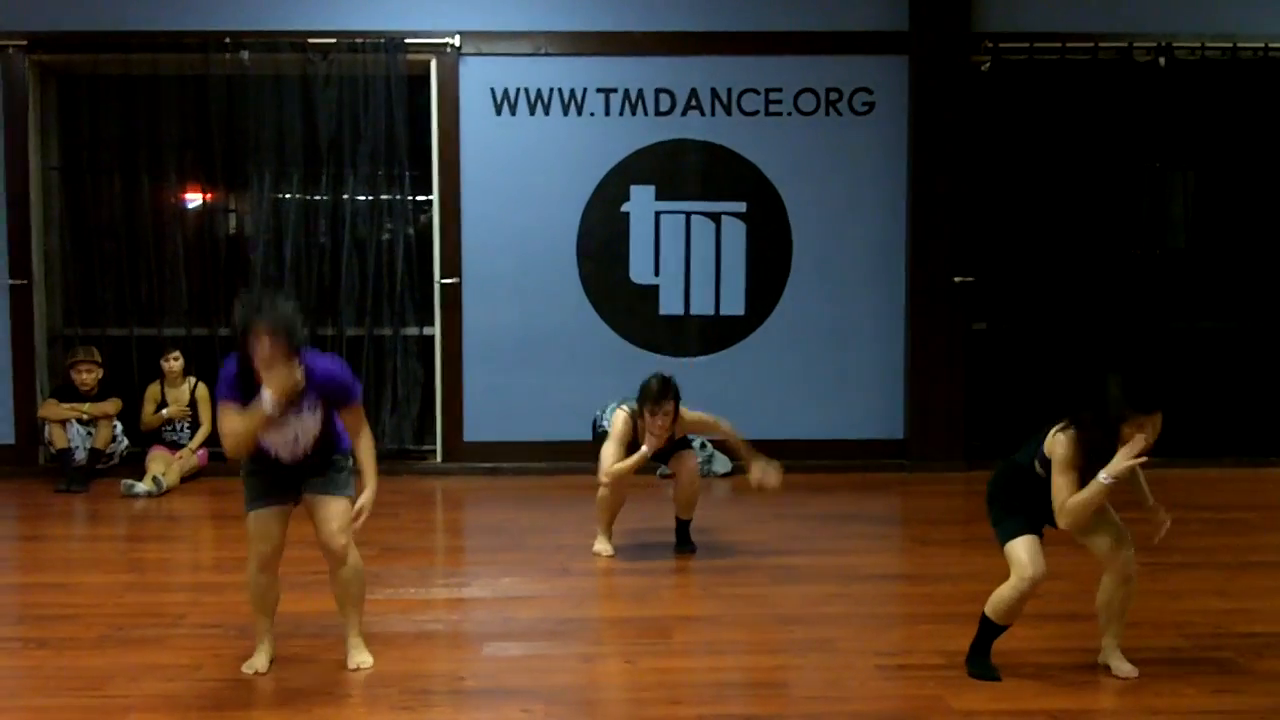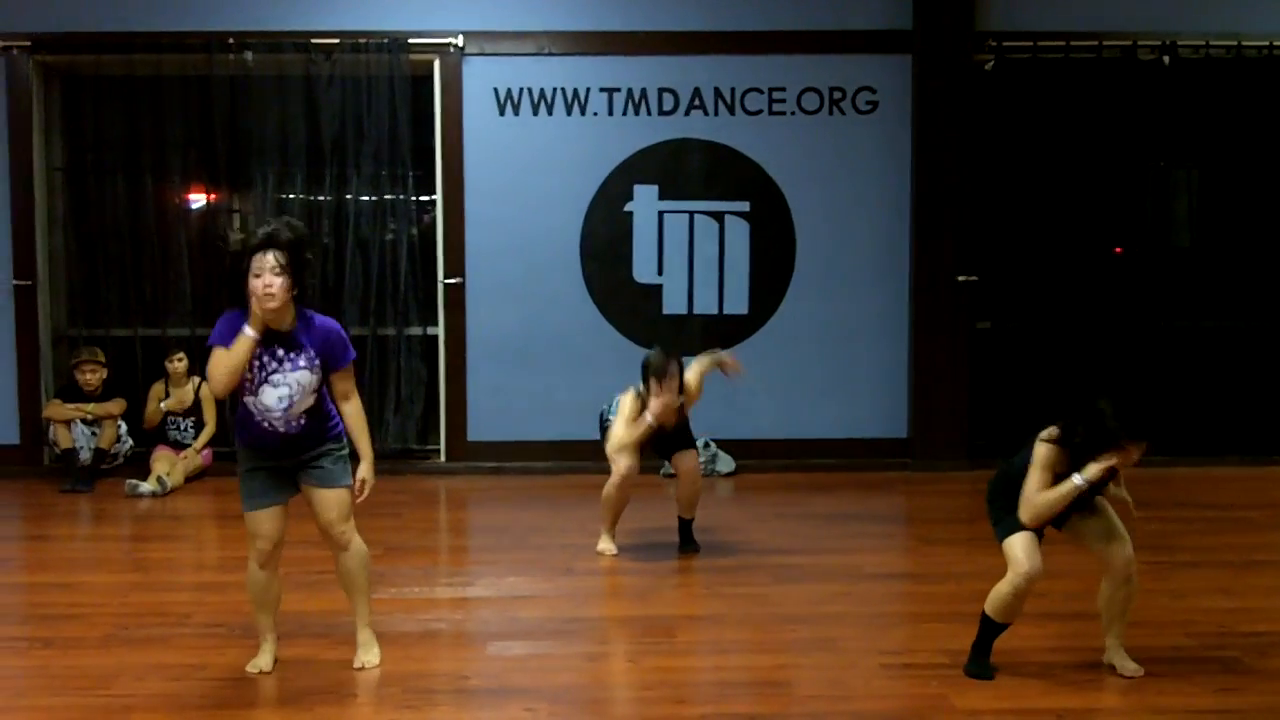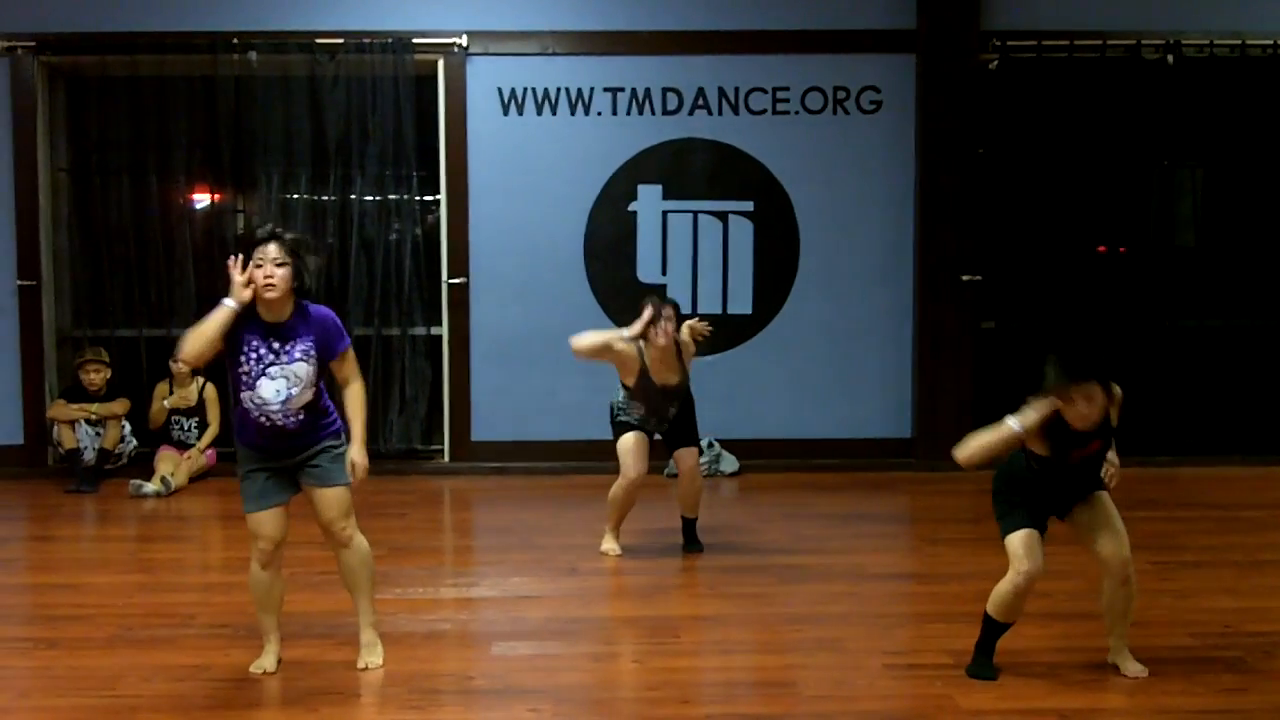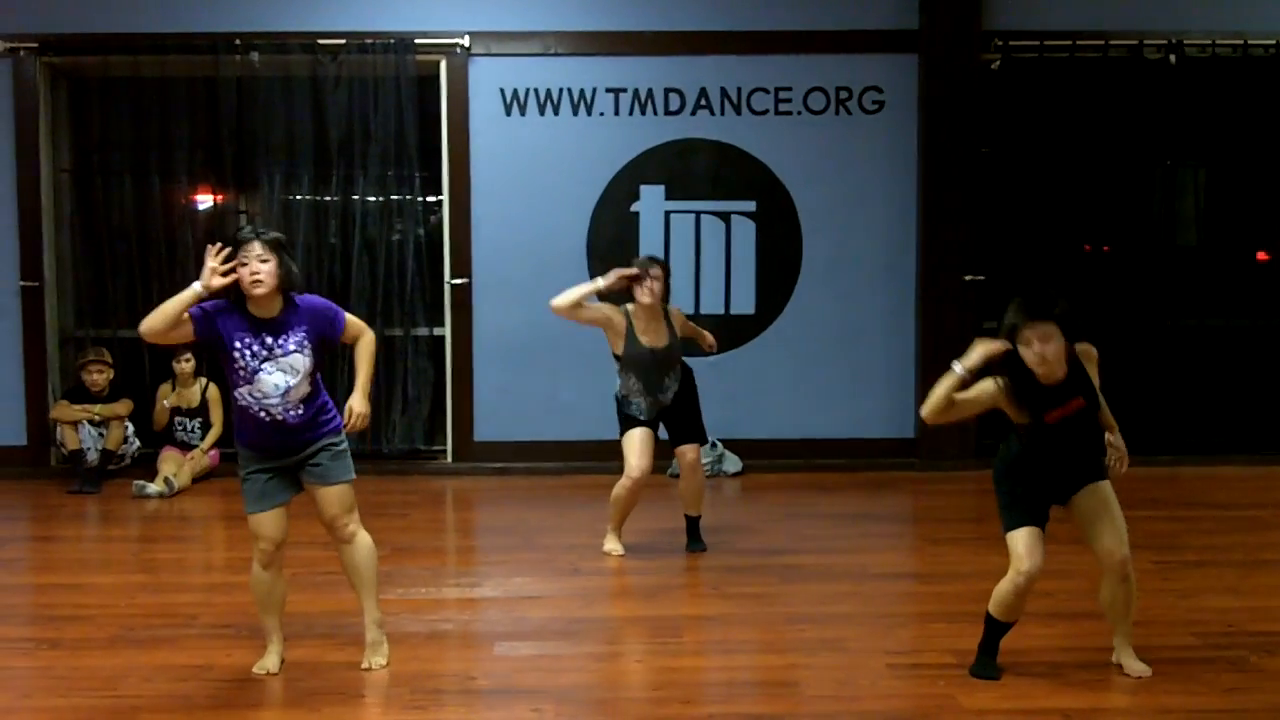
dt=0.2s
person 1, frame 1
left shoulder: (328, 372)
right shoulder: (236, 376)
left elbow: (359, 429)
right elbow: (233, 445)
left wrist: (369, 487)
right wrist: (267, 403)
left hip: (325, 463)
right hip: (267, 469)
left knee: (338, 544)
right knee: (263, 553)
left ankle: (355, 639)
right ankle: (263, 644)
person 1, frame 2
left shoulder: (324, 332)
right shoulder: (234, 325)
left elbow: (347, 397)
right elbow: (220, 385)
left wrist: (366, 459)
right wrist: (255, 328)
left hip: (321, 447)
right hip: (260, 455)
left knee: (340, 534)
right knee: (264, 547)
left ankle: (364, 632)
right ankle: (267, 643)
person 1, frame 3
left shoulder: (320, 322)
right shoulder: (237, 322)
left elbow: (350, 382)
right elbow: (188, 356)
left wrist: (358, 441)
right wrist: (232, 303)
left hip: (319, 443)
right hip: (259, 454)
left knee: (342, 532)
right knee: (266, 547)
left ankle: (368, 632)
right ankle: (270, 644)
person 1, frame 4
left shoulder: (311, 311)
right shoulder: (221, 319)
left elbow: (363, 334)
right elbow: (150, 330)
left wrist: (361, 391)
right wrist: (201, 287)
left hip: (320, 439)
right hip: (259, 453)
left knee: (345, 527)
right knee: (267, 547)
left ankle: (374, 628)
right ankle: (273, 644)
person 2, frame 1
left shoulder: (1129, 436)
right shoulder: (1070, 441)
right elbow: (1067, 520)
left wrist: (1149, 500)
right wrist: (1110, 475)
right hip: (1016, 494)
left knee: (1122, 559)
right knee: (1028, 574)
left ankle: (1110, 647)
right ankle: (978, 650)
person 2, frame 2
left shoulder: (1119, 442)
right shoulder: (1054, 447)
right elbow: (1029, 515)
left wrist: (1116, 485)
right wrist: (1084, 477)
left hip: (1076, 495)
right hip: (1024, 503)
left knee: (1123, 559)
right knee: (1025, 572)
left ankle: (1114, 648)
right ankle: (979, 653)
person 2, frame 3
left shoulder: (1111, 396)
right shoulder: (1034, 424)
right elbow: (965, 455)
left wrist: (1110, 453)
right wrist: (1018, 423)
left hip: (1081, 484)
right hip: (1025, 490)
left knee: (1121, 562)
right knee: (1025, 571)
left ankle: (1119, 649)
right ankle: (982, 653)
person 2, frame 4
left shoulder: (1085, 356)
right shoulder: (1007, 387)
right elbow: (931, 414)
left wrist: (1113, 432)
right wrist: (965, 365)
left hip: (1081, 466)
right hip: (1024, 476)
left knee: (1118, 560)
right knee: (1026, 569)
left ankle: (1123, 648)
right ankle: (985, 651)
person 3, frame 1
left shoulder: (684, 420)
right shoulder: (623, 419)
left elbow: (723, 430)
right elbow: (605, 477)
left wrist: (753, 461)
right wrist: (645, 451)
right hip: (610, 428)
left knee: (690, 471)
right knee: (615, 478)
left ankle: (683, 533)
right ankle: (603, 535)
person 3, frame 2
left shoulder: (688, 391)
right shoulder: (632, 402)
left elbow: (704, 361)
right elbow: (614, 451)
left wrist: (723, 362)
right wrist: (649, 416)
right hip: (621, 422)
left knee: (690, 472)
right knee: (624, 472)
left ankle: (685, 532)
right ankle: (606, 533)
person 3, frame 3
left shoulder: (685, 347)
right shoulder: (629, 354)
left elbow: (688, 327)
right elbow: (578, 346)
left wrist: (692, 326)
right wrist: (627, 333)
left hip: (675, 410)
right hip: (633, 416)
left knee: (690, 467)
right knee: (634, 474)
left ankle: (690, 532)
right ankle: (610, 533)
person 3, frame 4
left shoulder: (673, 316)
right shoulder: (616, 319)
right elbow: (559, 305)
left wrist: (703, 335)
right wrist: (601, 283)
left hip: (678, 394)
right hip: (637, 405)
left knee: (691, 461)
right knee: (637, 472)
left ankle: (693, 531)
right ankle: (612, 533)
